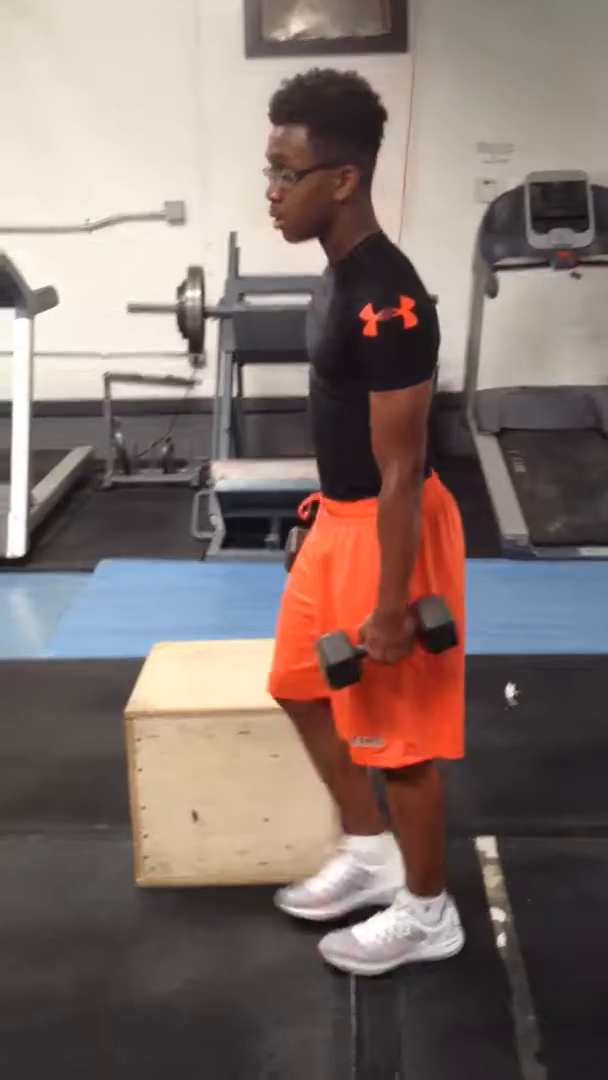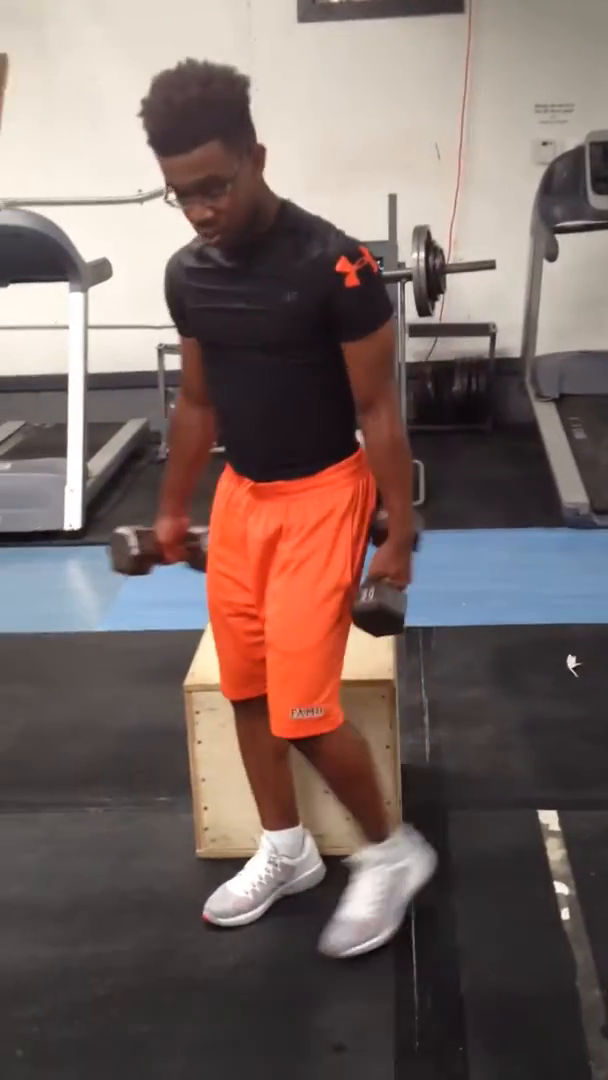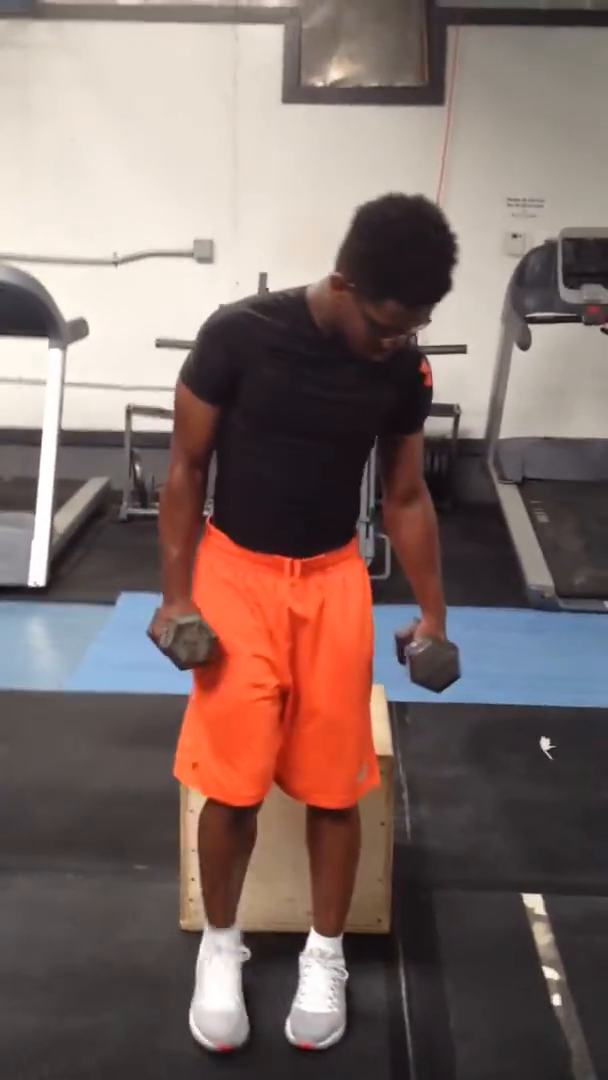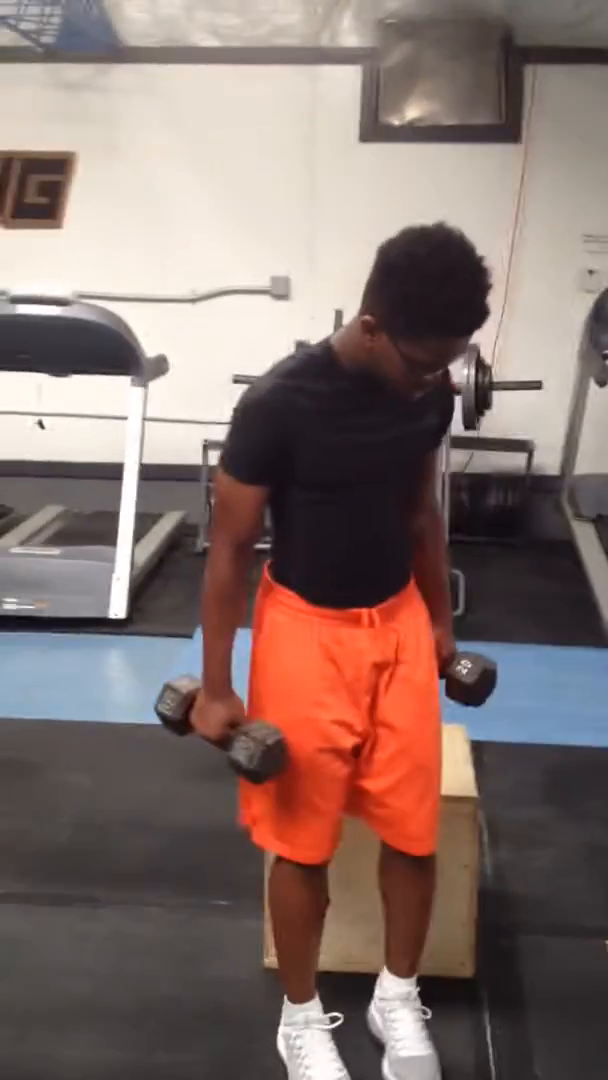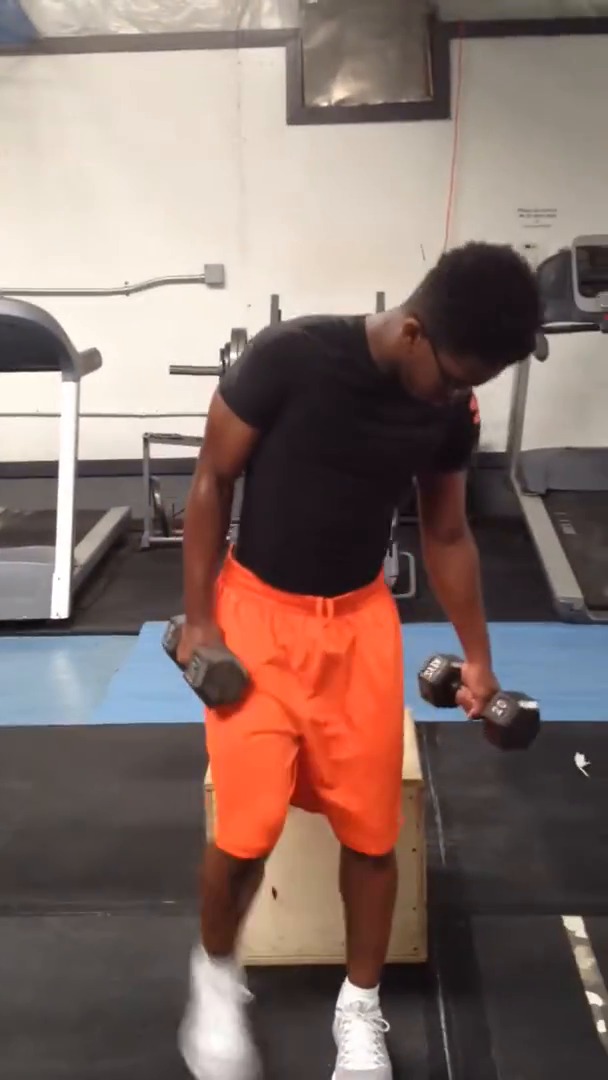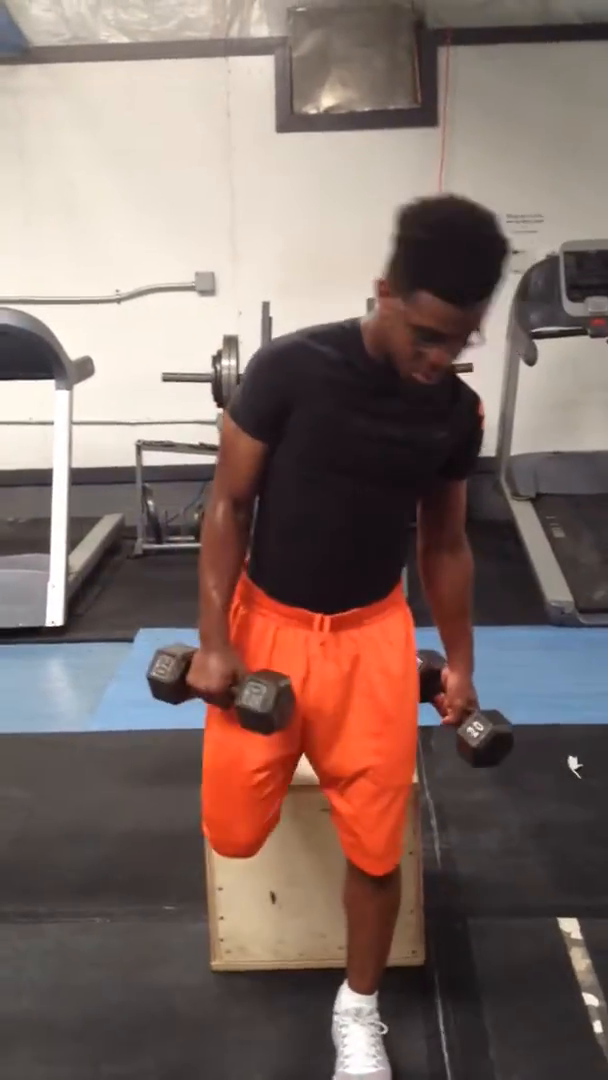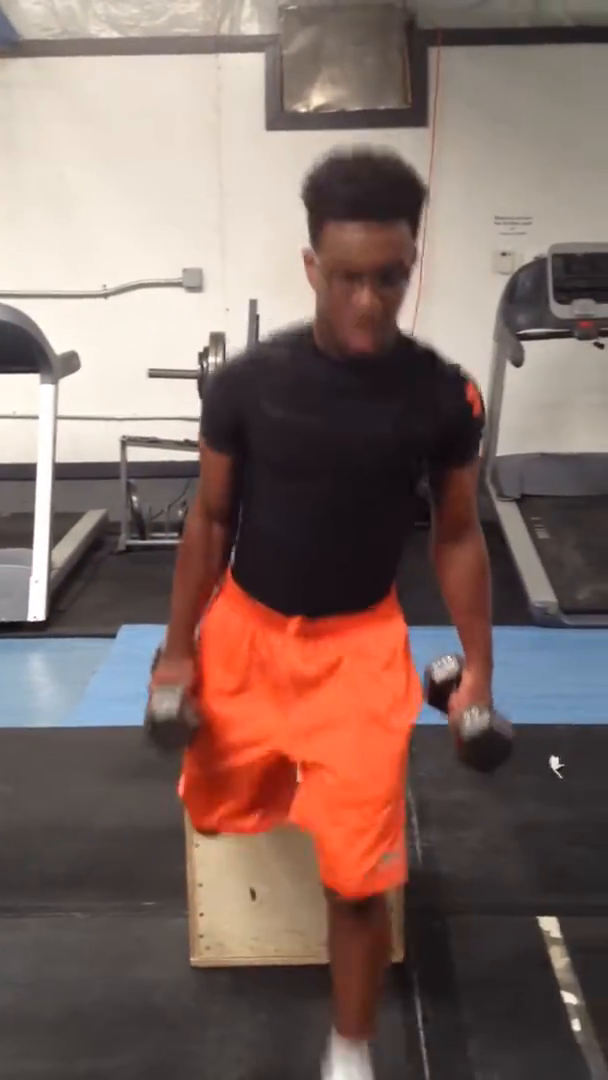
dt=0.7s
person 1, frame 1
left shoulder: (386, 303)
right shoulder: (341, 271)
left elbow: (403, 472)
left wrist: (391, 609)
left hip: (389, 532)
right hip: (340, 519)
left knee: (397, 734)
right knee: (299, 686)
left ankle: (426, 913)
right ankle: (374, 850)
person 1, frame 2
left shoulder: (334, 265)
right shoulder: (187, 272)
left elbow: (379, 410)
left wrist: (398, 536)
right wrist: (173, 508)
left hip: (319, 500)
right hip: (238, 499)
left knee: (302, 711)
right knee: (247, 690)
left ankle: (391, 853)
right ankle: (285, 851)
person 1, frame 3
left shoulder: (403, 372)
right shoulder: (237, 334)
left elbow: (408, 496)
right elbow: (186, 467)
left wrist: (433, 613)
right wrist: (176, 593)
left hip: (335, 582)
right hip: (236, 575)
left knee: (334, 786)
right knee: (232, 785)
left ankle: (323, 956)
right ankle: (220, 945)
person 1, frame 4
left shoulder: (432, 392)
right shoulder: (278, 405)
right elbow: (229, 549)
left wrist: (440, 617)
right wrist: (215, 687)
left hip: (399, 625)
right hip: (307, 632)
left knee: (414, 832)
right knee: (303, 840)
left ankle: (398, 996)
person 1, frame 5
left shoulder: (450, 411)
right shoulder: (287, 357)
left elbow: (446, 535)
right elbow: (212, 482)
left wrist: (478, 657)
right wrist: (198, 617)
left hip: (361, 620)
right hip: (258, 610)
left knee: (369, 830)
right knee: (245, 830)
left ankle: (361, 1007)
right ankle: (215, 973)
person 1, frame 6
left shoulder: (456, 411)
right shoulder: (289, 369)
left elbow: (445, 542)
right elbow: (228, 506)
left wrist: (460, 664)
right wrist: (213, 641)
left hip: (372, 636)
right hip: (266, 624)
left knee: (374, 845)
right knee: (236, 831)
right ankle: (284, 748)
person 1, frame 7
left shoulder: (443, 395)
right shoulder: (246, 382)
left elbow: (458, 536)
right elbow: (210, 523)
left wrist: (478, 669)
right wrist: (178, 649)
left hip: (360, 647)
right hip: (247, 633)
left knee: (359, 876)
right knee: (217, 805)
right ankle: (281, 775)
